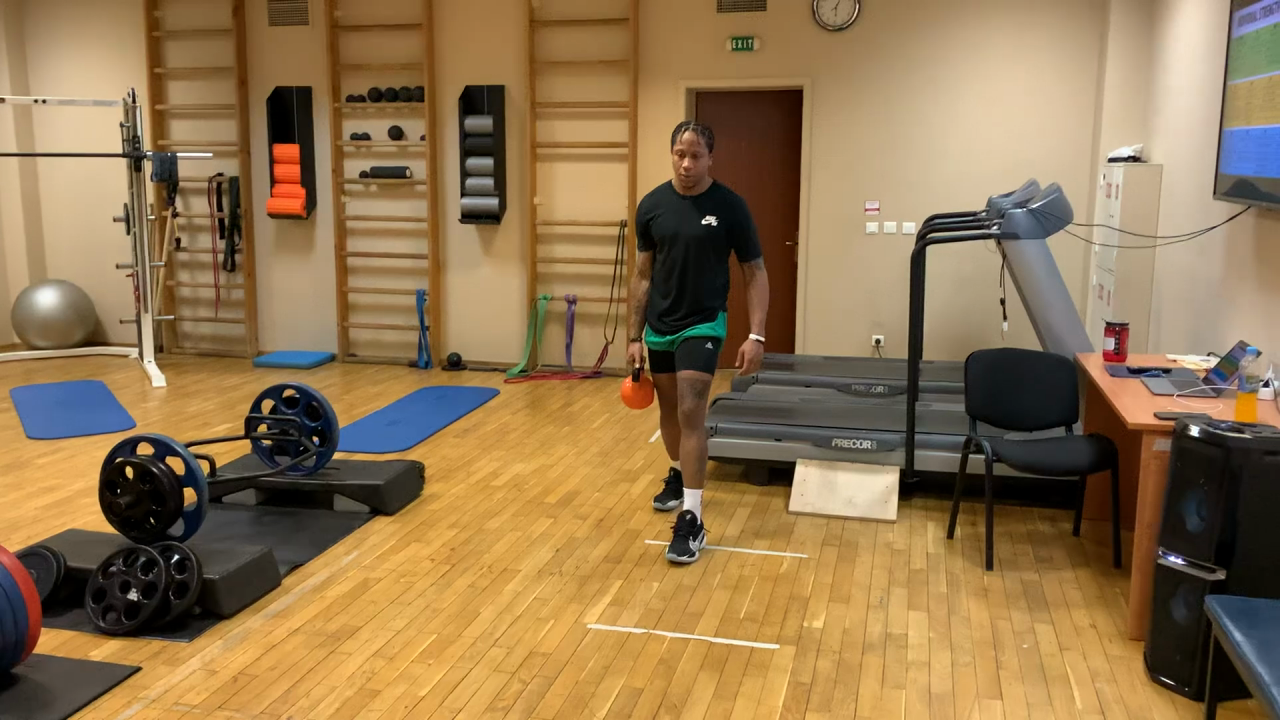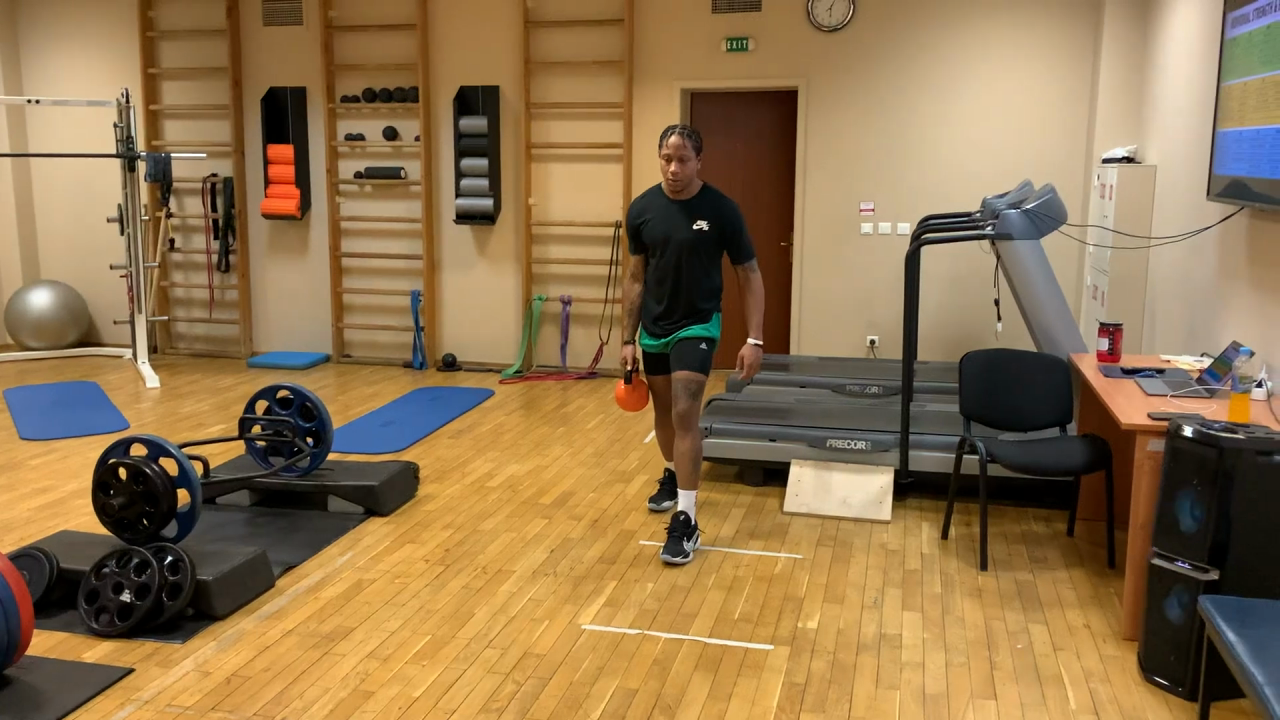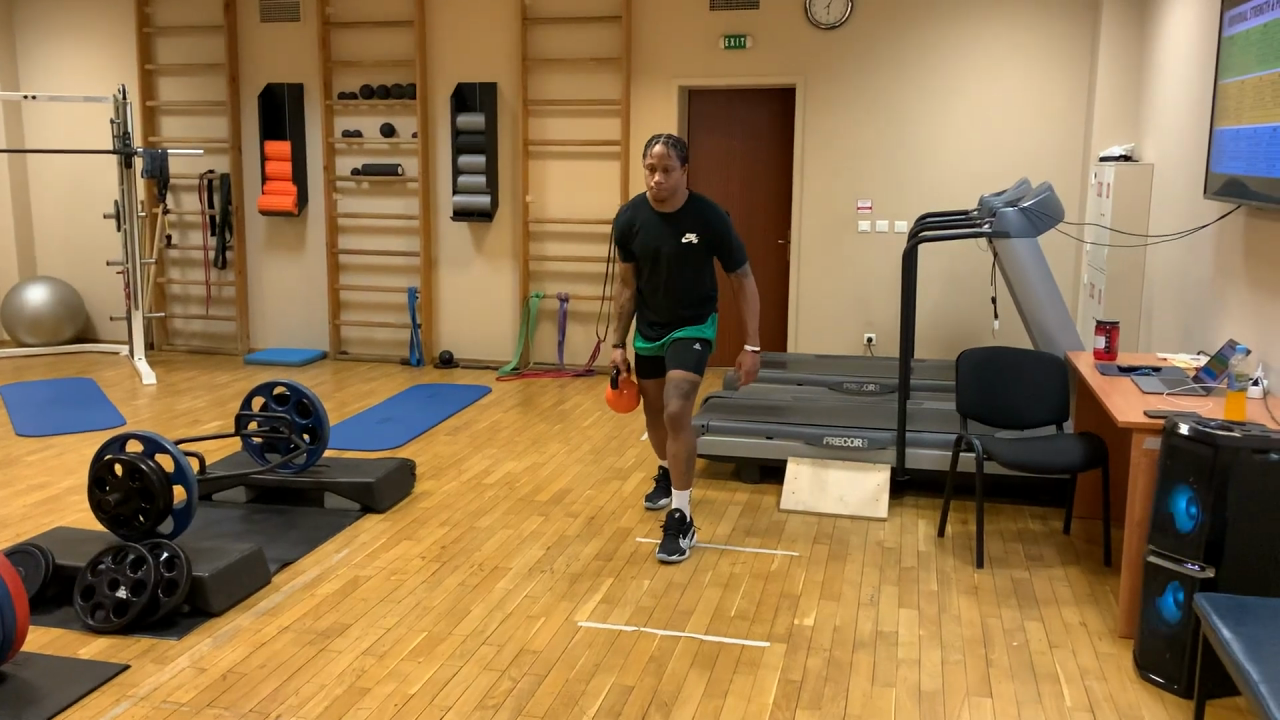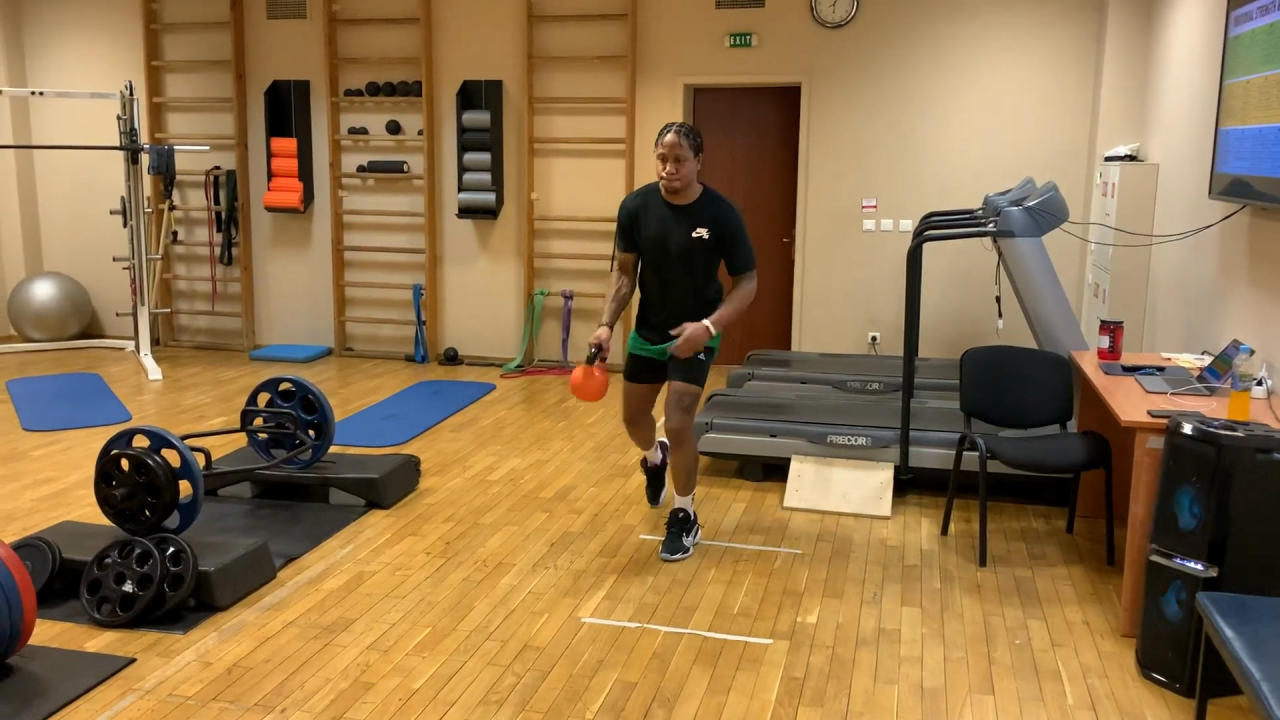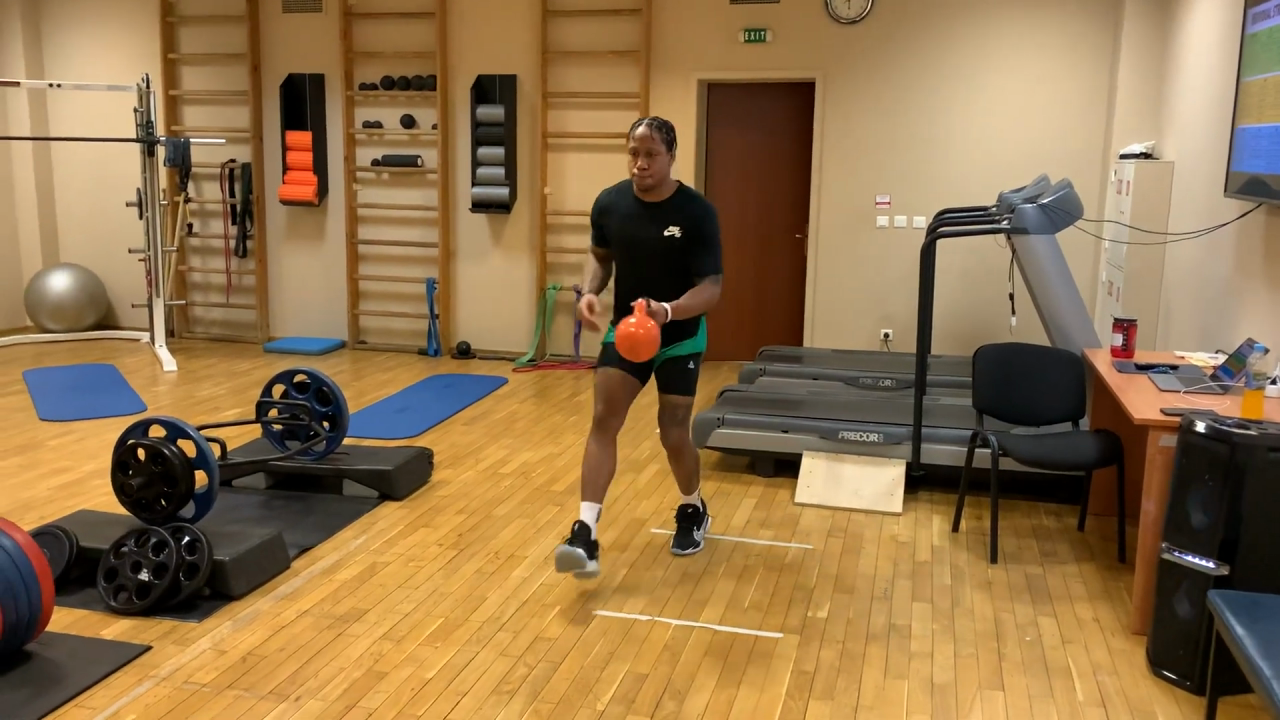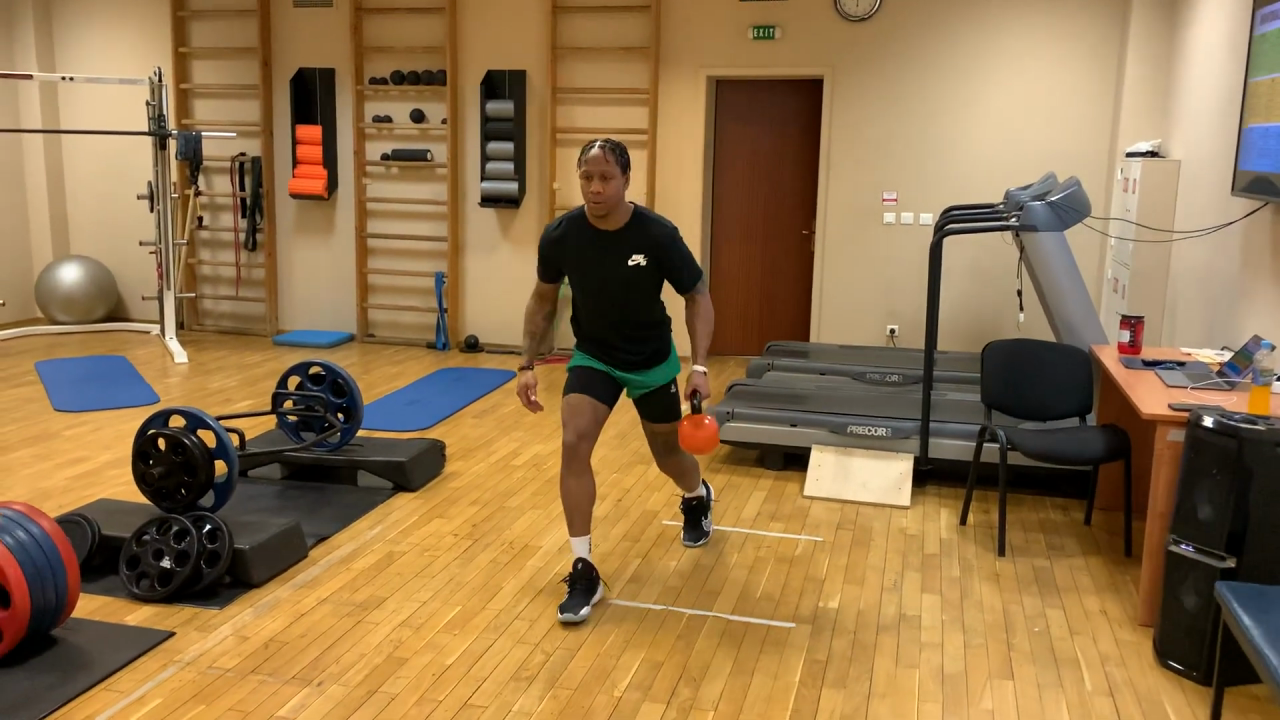
dt=0.4s
person 1, frame 1
left shoulder: (730, 206)
right shoulder: (652, 205)
left elbow: (755, 272)
right elbow: (643, 274)
left wrist: (756, 334)
right wrist: (635, 335)
left hip: (702, 325)
right hip: (659, 326)
left knee: (691, 414)
right knee: (668, 410)
left ankle: (692, 520)
right ankle: (677, 476)
person 1, frame 2
left shoulder: (721, 209)
right shoulder: (642, 209)
left elbow: (749, 275)
right elbow: (636, 277)
left wrist: (754, 339)
right wrist: (628, 338)
left hip: (697, 326)
right hip: (653, 328)
left knee: (684, 414)
right knee: (663, 411)
left ankle: (686, 520)
right ankle: (672, 477)
person 1, frame 3
left shoulder: (709, 218)
right shoulder: (628, 218)
left elbow: (742, 280)
right elbow: (627, 283)
left wrist: (751, 346)
right wrist: (618, 342)
left hip: (692, 326)
right hip: (648, 330)
left knee: (676, 412)
right knee: (654, 412)
left ankle: (681, 517)
right ankle: (666, 473)
person 1, frame 4
left shoulder: (721, 215)
right shoulder: (636, 206)
left elbow: (745, 282)
right elbow: (625, 271)
left wrist: (709, 326)
right wrist: (606, 323)
left hip: (694, 333)
right hip: (647, 331)
left knee: (678, 423)
right knee: (633, 418)
left ankle: (684, 517)
right ankle: (655, 458)
person 1, frame 5
left shoulder: (697, 212)
right shoulder: (609, 203)
left elbow: (711, 288)
left wrist: (666, 311)
right wrist: (589, 291)
left hip: (679, 336)
left knee: (674, 435)
right knee: (603, 423)
left ankle: (693, 510)
right ankle: (585, 534)
person 1, frame 6
left shoulder: (658, 235)
right shoulder: (559, 235)
left elbow: (697, 295)
right elbow: (543, 298)
left wrist: (698, 366)
right wrist: (527, 365)
left hip: (652, 360)
right hip: (593, 357)
left knee: (668, 455)
right knee: (573, 445)
left ankle: (698, 496)
right ankle: (583, 570)
